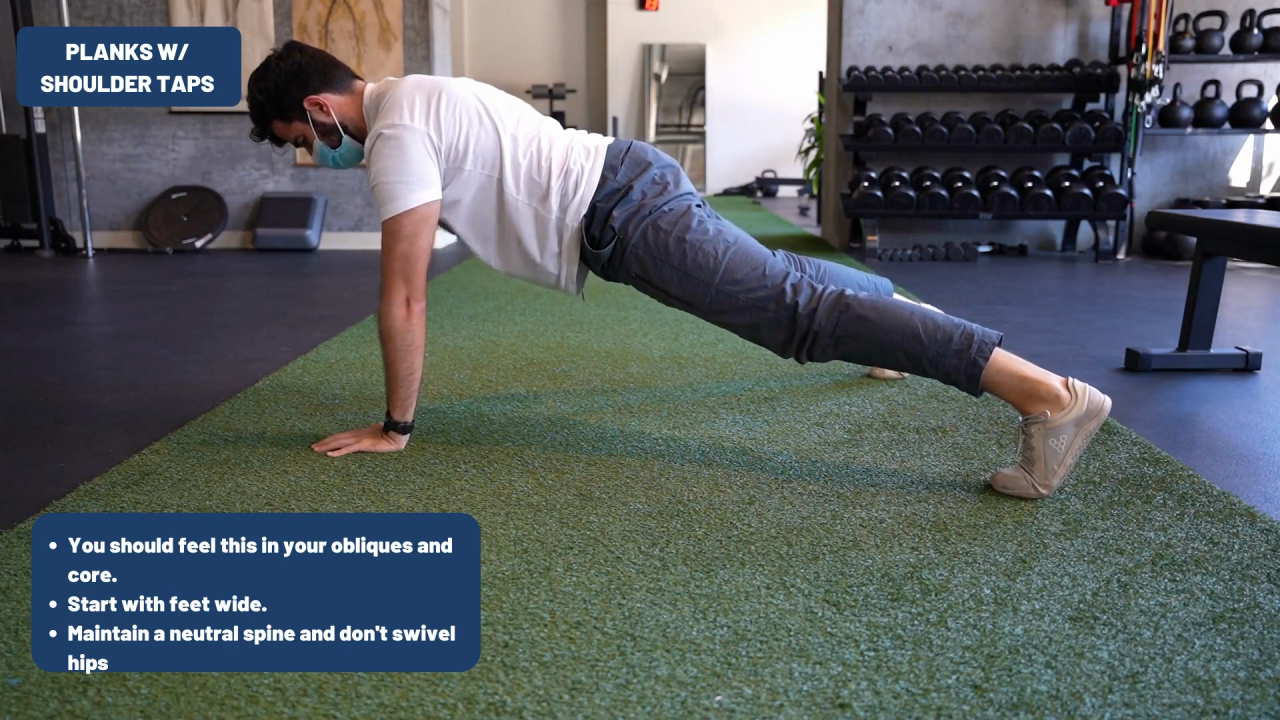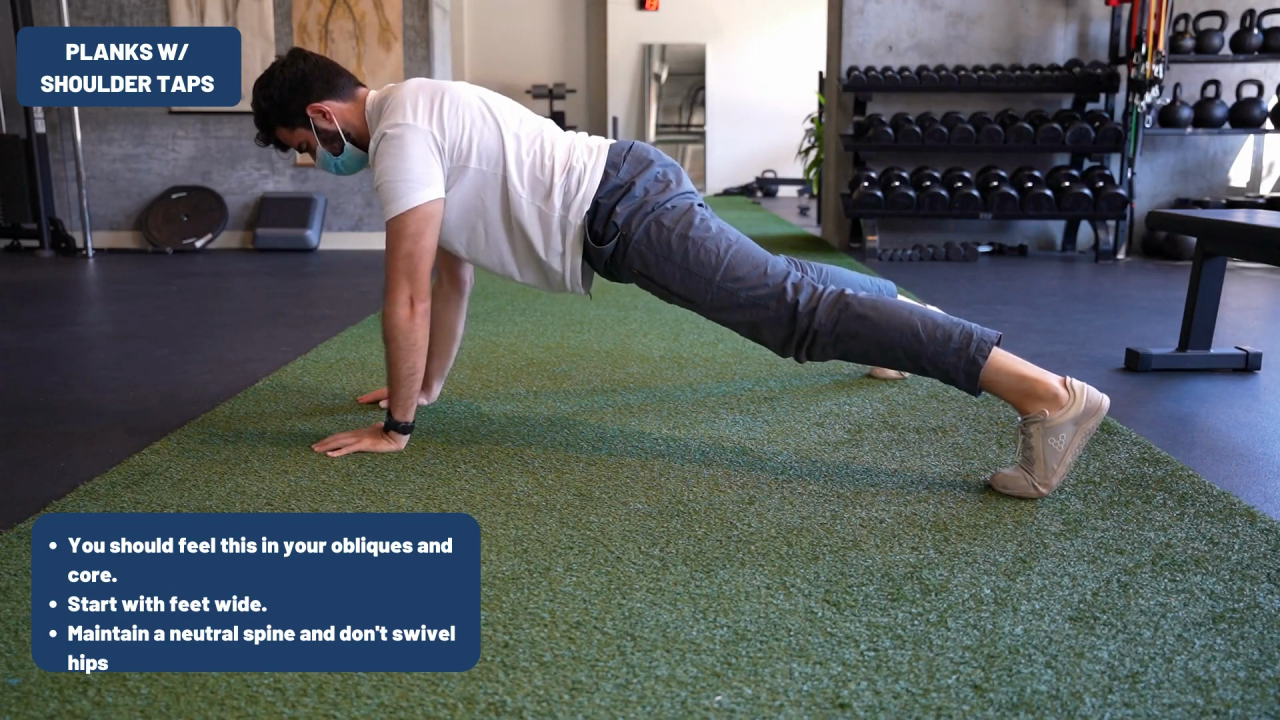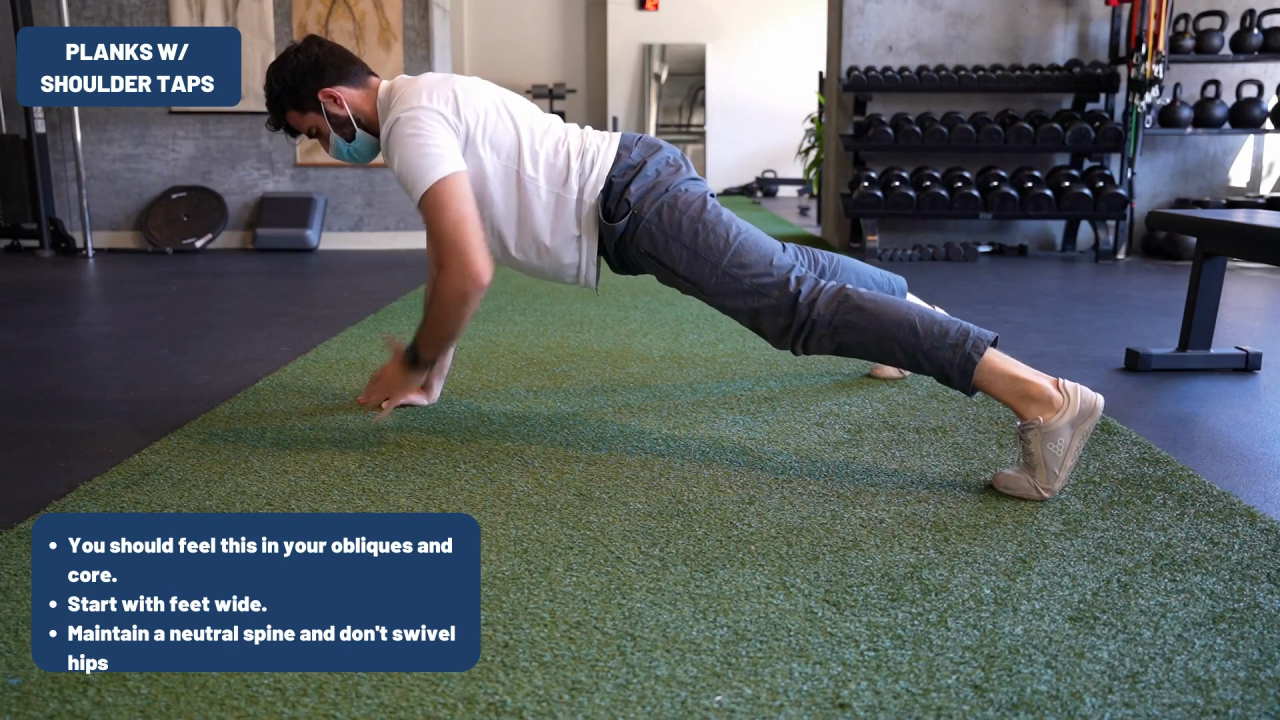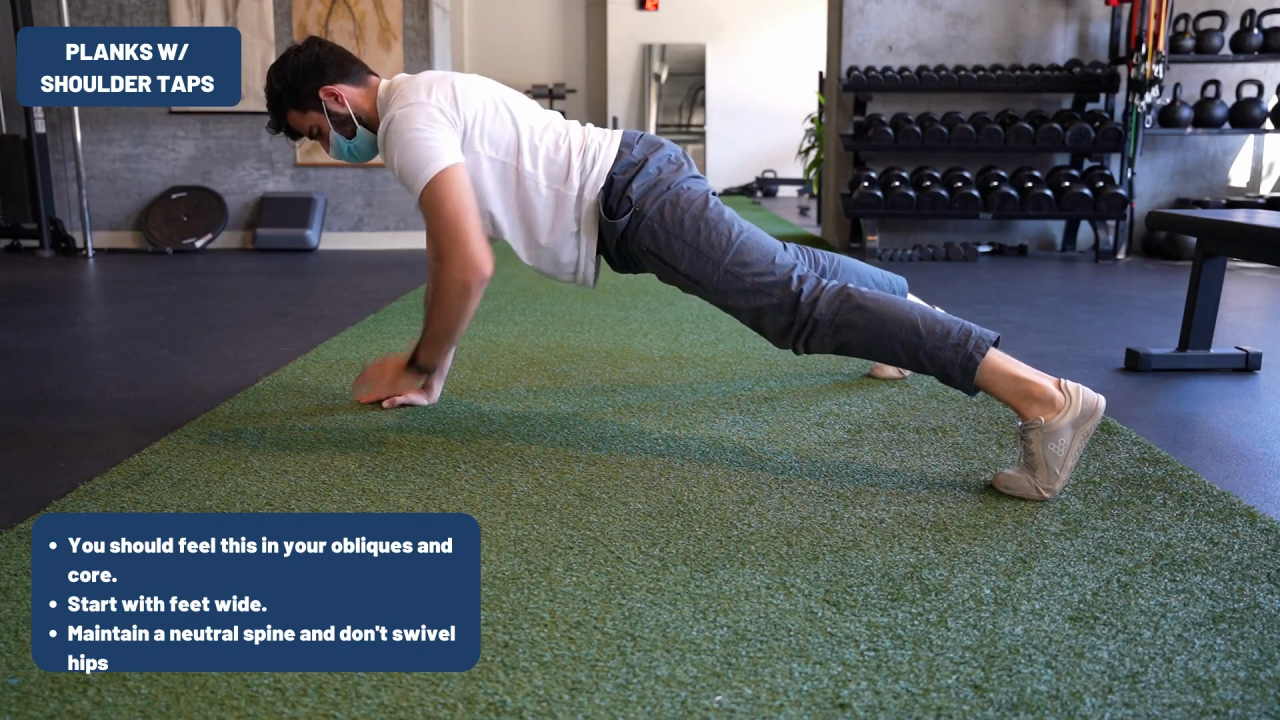
dt=0.4s
person 1, frame 1
left shoulder: (394, 137)
right shoulder: (416, 100)
left elbow: (403, 299)
left wrist: (395, 426)
right wrist: (428, 231)
left hip: (622, 215)
right hip: (628, 180)
left knee: (792, 310)
right knee: (777, 279)
left ankle: (1048, 394)
right ankle: (902, 306)
person 1, frame 2
left shoulder: (397, 137)
right shoulder: (417, 109)
left elbow: (406, 296)
right elbow: (449, 272)
left wrist: (395, 424)
right wrist: (429, 383)
left hip: (625, 213)
right hip: (629, 190)
left knee: (793, 311)
right knee: (776, 281)
left ankle: (1047, 394)
right ankle: (905, 307)
person 1, frame 3
left shoulder: (411, 126)
right shoulder: (420, 109)
left elbow: (471, 273)
right elbow: (445, 259)
left wrist: (413, 361)
right wrist: (430, 387)
left hip: (635, 199)
right hip: (634, 196)
left knee: (796, 303)
right knee: (784, 269)
left ankle: (1042, 396)
right ankle: (912, 306)
person 1, frame 4
left shoulder: (409, 122)
right shoulder: (420, 108)
left elbow: (468, 265)
right elbow: (448, 256)
left wrist: (417, 367)
right wrist: (435, 380)
left hip: (634, 197)
right hip: (636, 189)
left knee: (797, 302)
right knee: (783, 269)
left ankle: (1044, 396)
right ankle: (909, 303)
